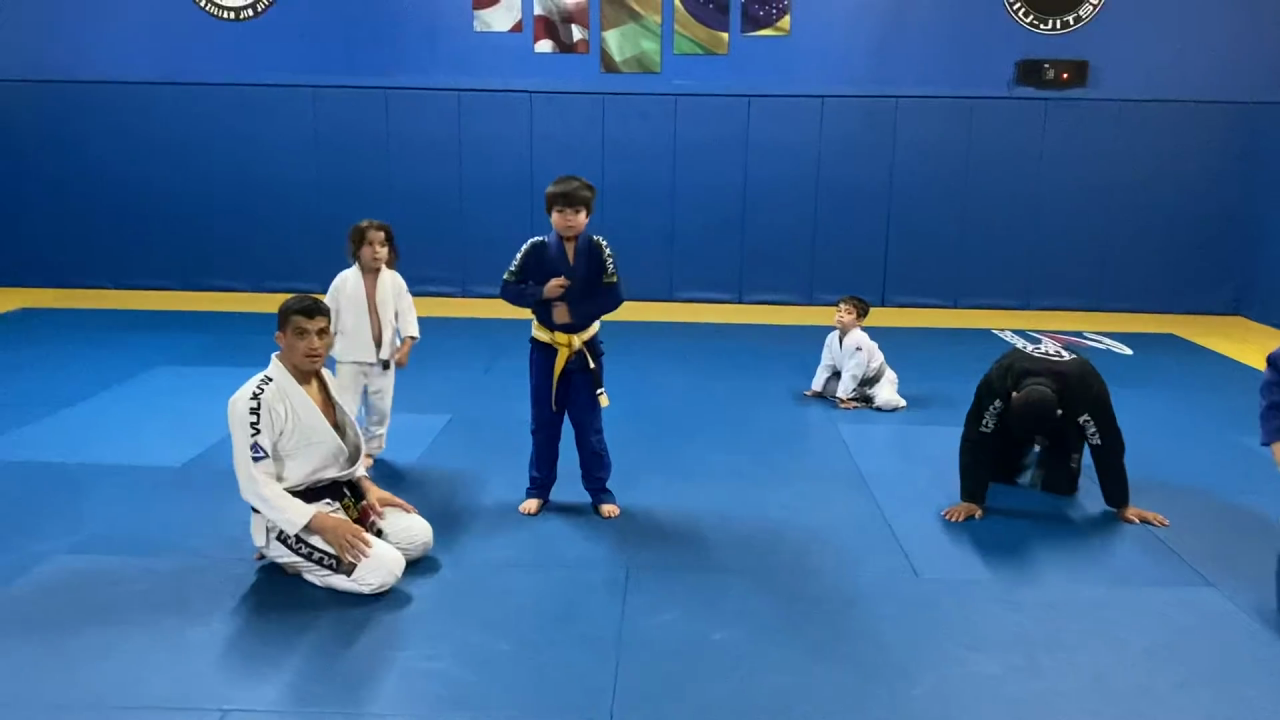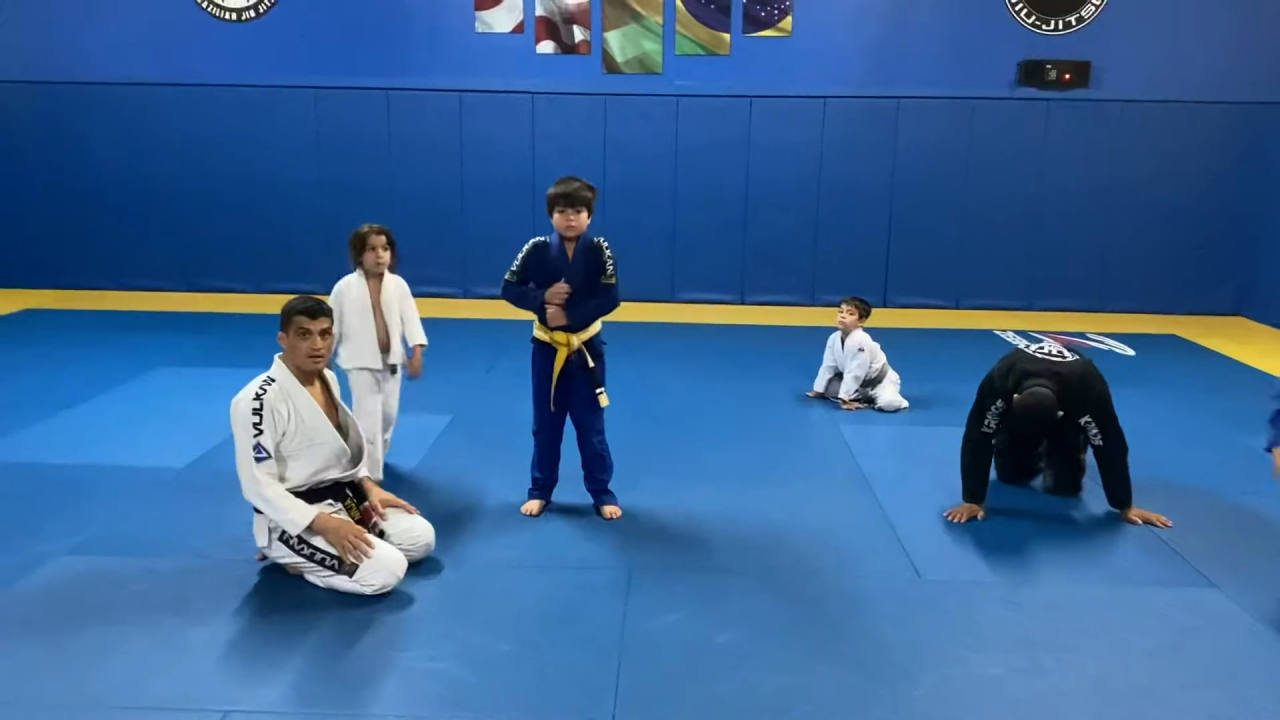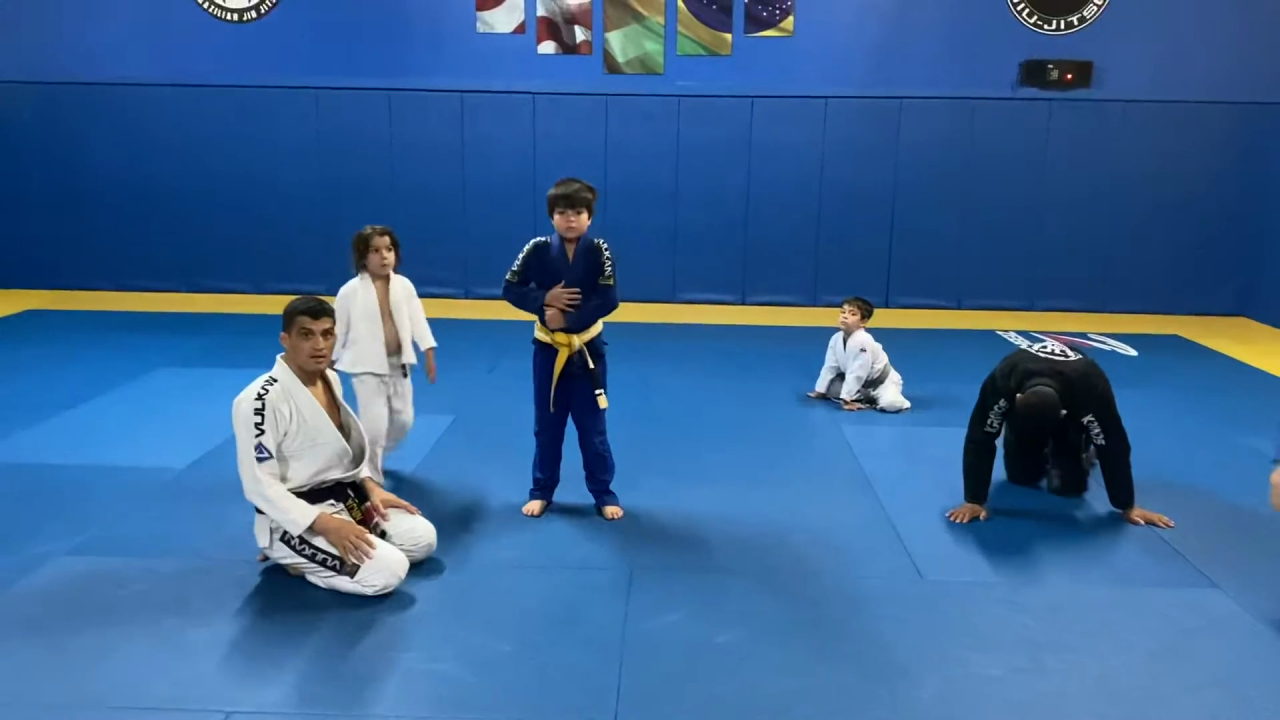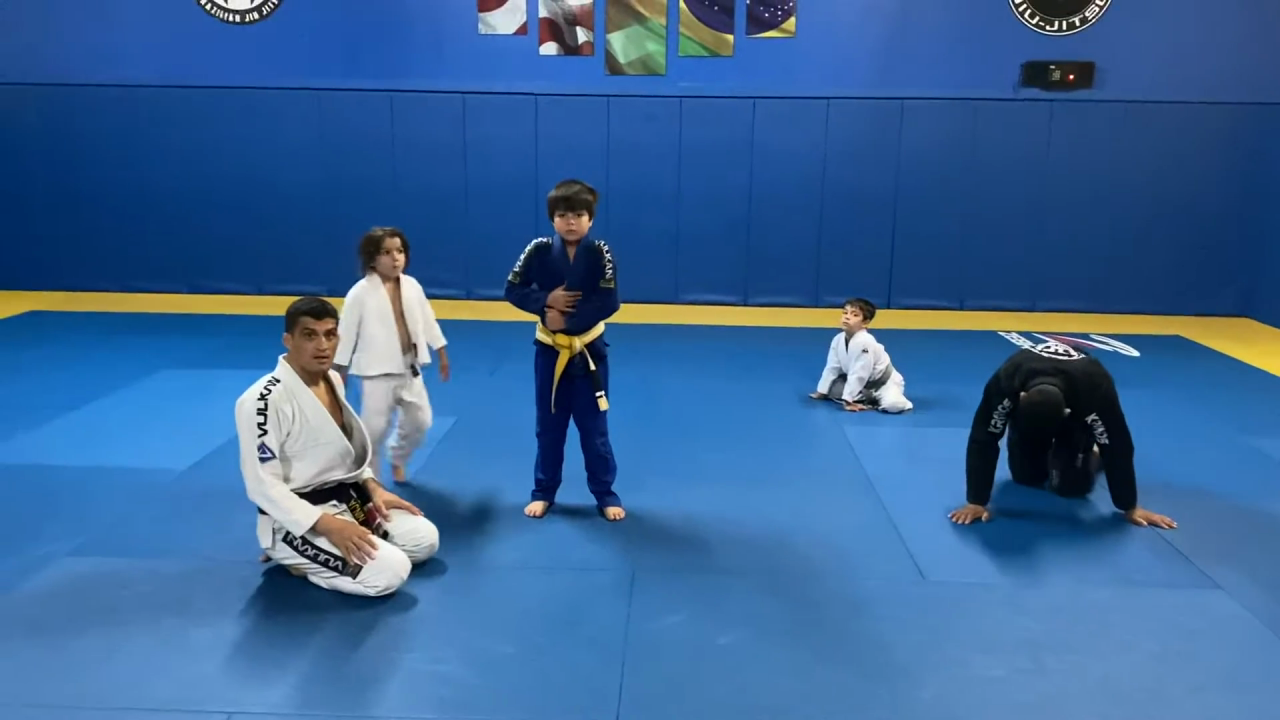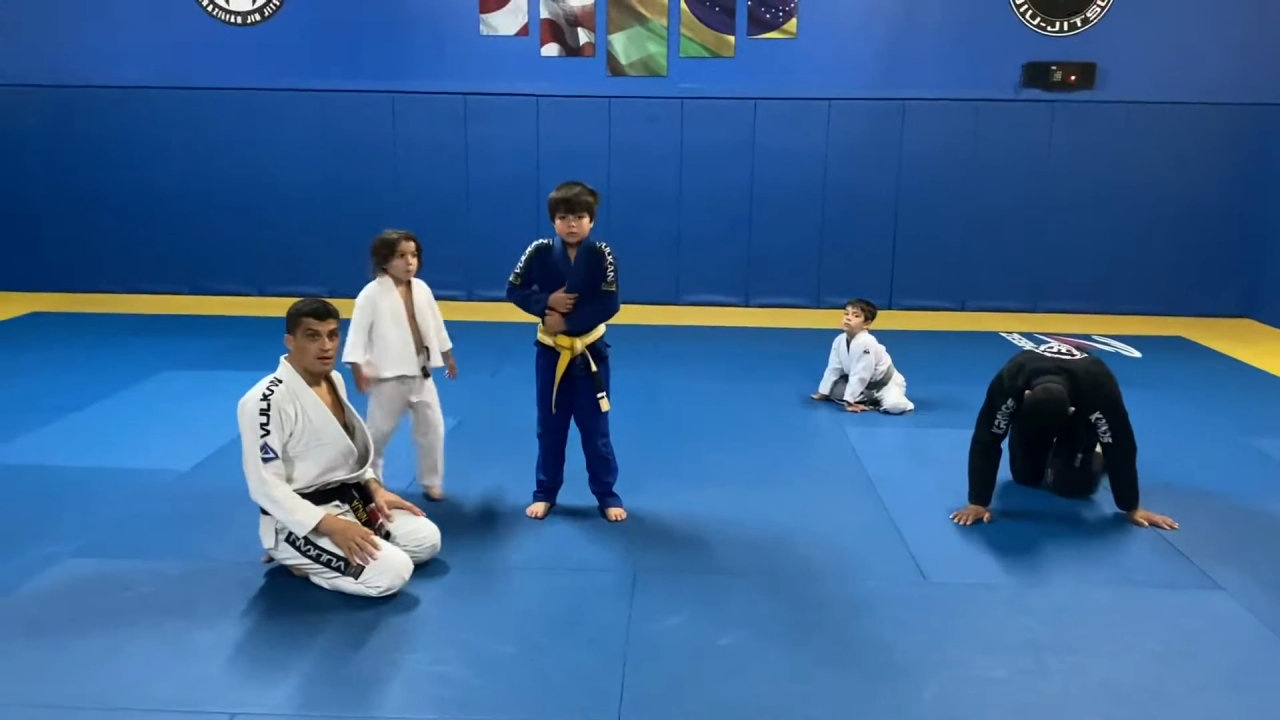
dt=0.1s
person 1, frame 1
left shoulder: (599, 249)
right shoulder: (535, 249)
left elbow: (613, 297)
right elbow: (508, 289)
left wrist: (574, 314)
right wrist: (541, 293)
left hip: (585, 349)
right hip: (546, 348)
left knee: (589, 424)
right knee: (544, 423)
left ankle: (600, 491)
right ankle: (537, 489)
person 1, frame 2
left shoulder: (599, 250)
right shoulder: (537, 250)
left elbow: (610, 299)
right elbow: (509, 289)
left wrist: (570, 316)
right wrist: (542, 296)
left hip: (586, 348)
right hip: (547, 348)
left knee: (591, 425)
right knee: (545, 424)
left ankle: (602, 492)
right ankle: (540, 490)
person 1, frame 3
left shoulder: (599, 251)
right shoulder: (537, 249)
left elbow: (608, 300)
right elbow: (511, 289)
left wrist: (567, 319)
right wrist: (545, 299)
left hip: (587, 349)
right hip: (548, 349)
left knee: (592, 425)
right knee: (547, 425)
left ankle: (603, 492)
right ankle: (541, 490)
person 1, frame 4
left shoulder: (600, 253)
right shoulder: (539, 251)
left elbow: (609, 303)
right elbow: (513, 290)
left wrist: (567, 321)
right wrist: (547, 300)
left hip: (589, 350)
right hip: (550, 351)
left knee: (594, 426)
right knee: (549, 426)
left ankle: (605, 493)
right ankle: (543, 491)
person 1, frame 5
left shoulder: (602, 255)
right shoulder: (539, 252)
left elbow: (609, 305)
right elbow: (515, 290)
left wrist: (567, 323)
right wrist: (547, 301)
left hip: (590, 351)
right hip: (550, 352)
left knee: (595, 427)
right knee: (550, 426)
left ankle: (606, 494)
right ankle: (545, 492)
person 2, frame 1
left shoulder: (323, 377)
right shoulder: (256, 400)
right elbow: (256, 485)
left wrist: (367, 485)
right wrist: (323, 524)
right hip: (290, 519)
left knee: (419, 537)
right knee: (384, 570)
left ankle: (309, 552)
right ankle: (287, 554)
person 2, frame 2
left shoulder: (327, 379)
right shoulder: (259, 400)
right elbow: (259, 486)
left wrist: (369, 487)
right wrist: (326, 525)
right hip: (293, 520)
left knee: (421, 538)
right knee: (387, 571)
left ankle: (310, 554)
right ankle: (289, 555)
person 2, frame 3
left shoulder: (329, 379)
right shoulder: (261, 400)
right elbow: (260, 486)
left wrist: (371, 487)
right wrist: (326, 525)
right hip: (295, 519)
left knee: (422, 539)
right knee: (387, 571)
right ankle: (289, 555)
person 2, frame 4
left shoulder: (332, 380)
right shoulder: (263, 401)
right elbow: (263, 486)
left wrist: (373, 488)
right wrist: (329, 526)
right hip: (296, 520)
left knee: (424, 540)
right knee: (389, 572)
left ankle: (304, 556)
right ankle: (291, 556)
person 2, frame 5
left shoulder: (333, 380)
right shoulder: (266, 401)
right elbow: (266, 486)
left wrist: (375, 488)
right wrist: (331, 526)
right hip: (298, 520)
left knee: (426, 540)
right knee: (391, 573)
left ankle: (311, 554)
right ankle: (293, 556)
person 3, frame 1
left shoulder: (395, 281)
right shoulder: (344, 281)
left elbow: (406, 315)
right elbow: (330, 317)
left wrist: (406, 344)
left hip: (384, 357)
right hip: (352, 356)
left knee: (380, 410)
right knee: (345, 409)
left ankle: (370, 449)
person 3, frame 2
left shoulder: (398, 285)
right shoulder: (346, 286)
left elbow: (411, 320)
right elbow: (332, 323)
left wrist: (417, 353)
left hip: (390, 362)
right hip: (360, 363)
left knee: (387, 415)
right knee: (369, 421)
left ankle: (373, 459)
right ankle: (371, 473)
person 3, frame 3
left shoulder: (403, 285)
right shoulder: (351, 290)
left elbow: (418, 321)
right elbow: (339, 328)
left wrist: (429, 356)
left hip: (399, 367)
right hip: (367, 369)
left knee: (403, 421)
right knee: (374, 427)
left ankle: (383, 450)
right ankle: (371, 477)
person 3, frame 4
left shoulder: (412, 286)
right shoulder: (361, 292)
left elbow: (428, 320)
right elbow: (346, 330)
left wrist: (441, 353)
right wrist: (339, 368)
left hip: (409, 368)
right hip: (378, 371)
left knee: (421, 421)
right knee: (375, 427)
left ankle: (397, 459)
person 3, frame 5
left shoulder: (422, 289)
right shoulder: (372, 293)
left elbow: (435, 323)
right elbow: (358, 332)
left wrist: (447, 355)
right wrist: (358, 369)
left hip: (421, 371)
right hip: (388, 375)
left knee: (432, 427)
right knee: (380, 430)
left ankle: (430, 480)
person 4, frame 1
left shoulder: (1088, 393)
right shoulder: (996, 383)
left elbow: (1108, 448)
right elbow: (975, 439)
left wrist: (1122, 506)
right wrist: (970, 500)
left knee: (1060, 485)
right knee: (999, 474)
right ankle: (1025, 446)
person 4, frame 2
left shoulder: (1090, 393)
right shoulder: (999, 382)
left elbow: (1111, 449)
right elbow: (977, 439)
left wrist: (1125, 507)
right wrist: (972, 501)
left knee: (1064, 486)
right knee: (1010, 475)
person 4, frame 3
left shoulder: (1093, 392)
right shoulder: (1001, 383)
left elbow: (1114, 448)
right elbow: (979, 440)
left wrist: (1127, 507)
right wrist: (974, 501)
left knee: (1067, 485)
right knee: (1021, 477)
left ankle: (1085, 453)
person 4, frame 4
left shoulder: (1096, 392)
right shoulder: (1005, 382)
left elbow: (1117, 448)
right elbow: (983, 440)
left wrist: (1130, 508)
right wrist: (976, 502)
left knee: (1069, 486)
right knee: (1026, 477)
left ankle: (1092, 454)
person 4, frame 5
left shoulder: (1101, 391)
right shoulder: (1009, 382)
left elbow: (1121, 447)
right elbow: (986, 441)
left wrist: (1132, 508)
right wrist: (978, 503)
left hip: (1080, 421)
right hip: (1029, 409)
left knee: (1067, 484)
right knee: (1025, 477)
left ankle: (1097, 454)
